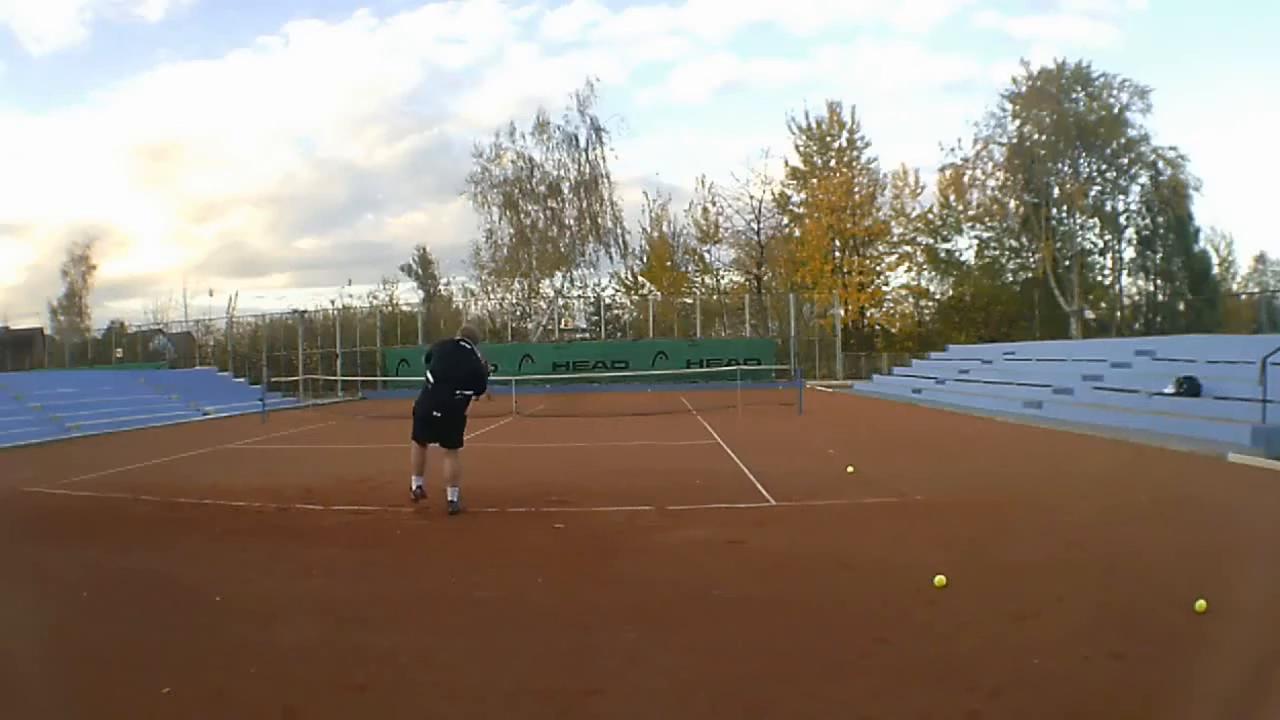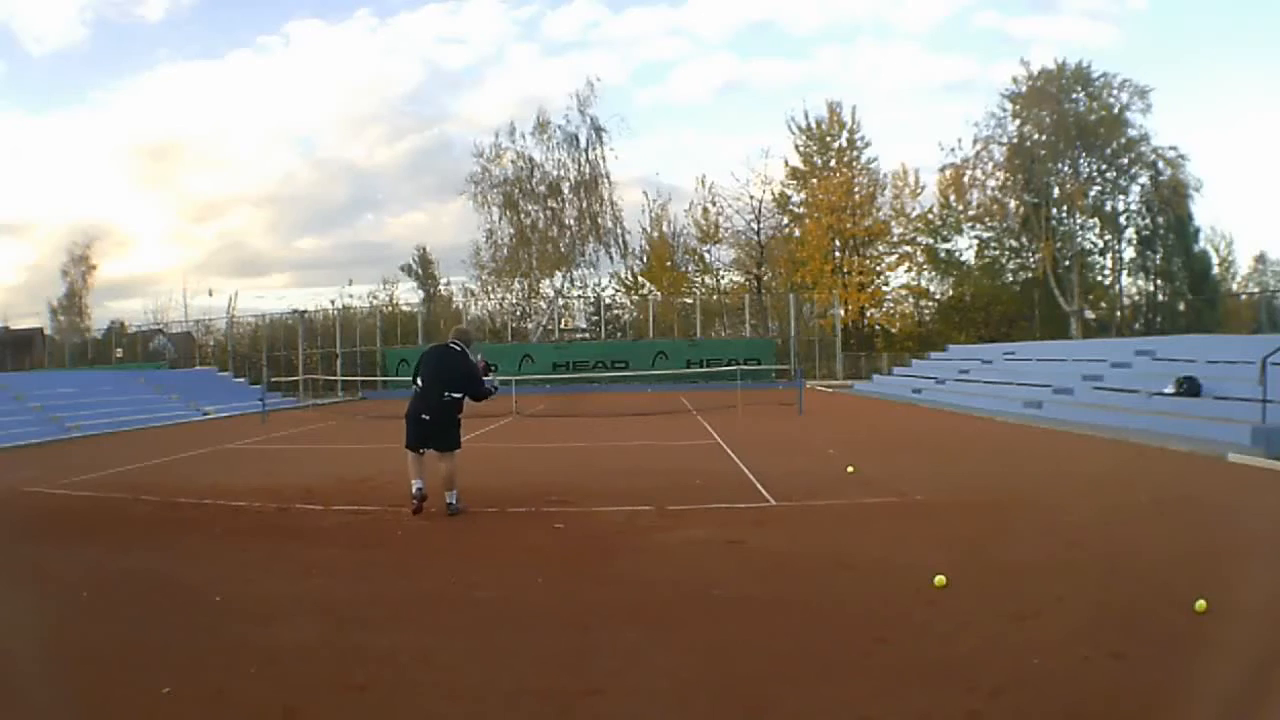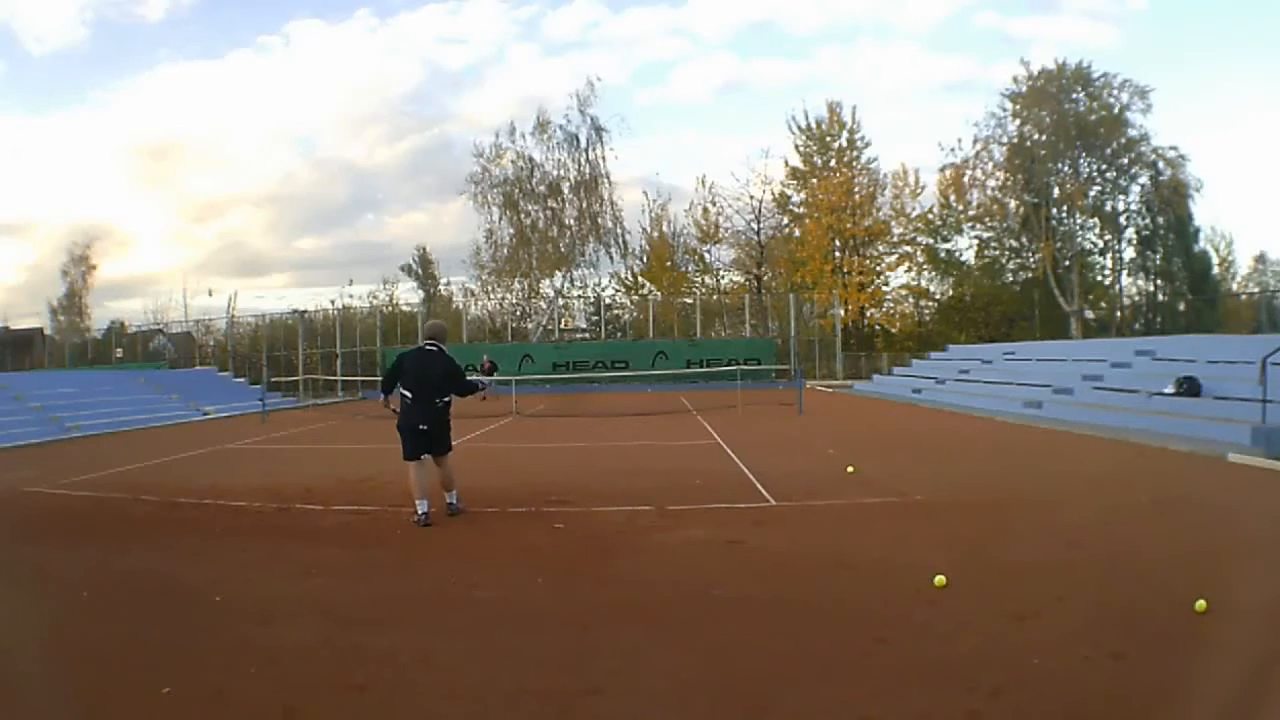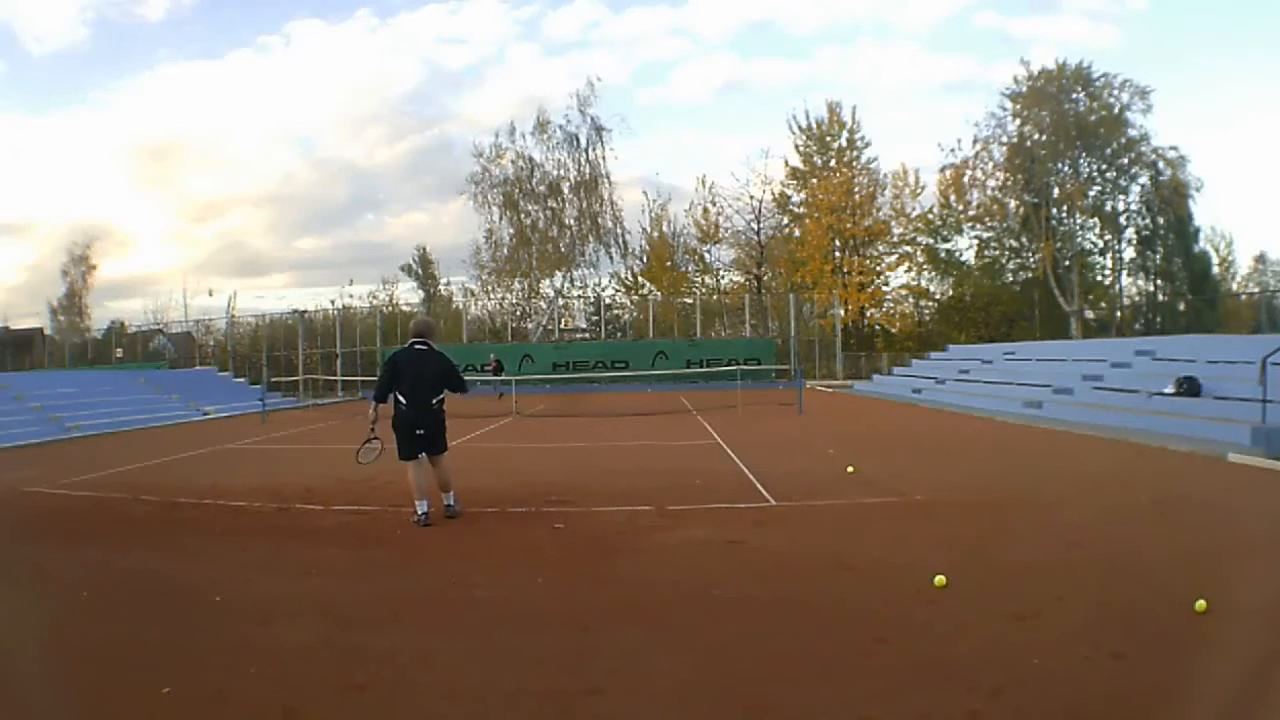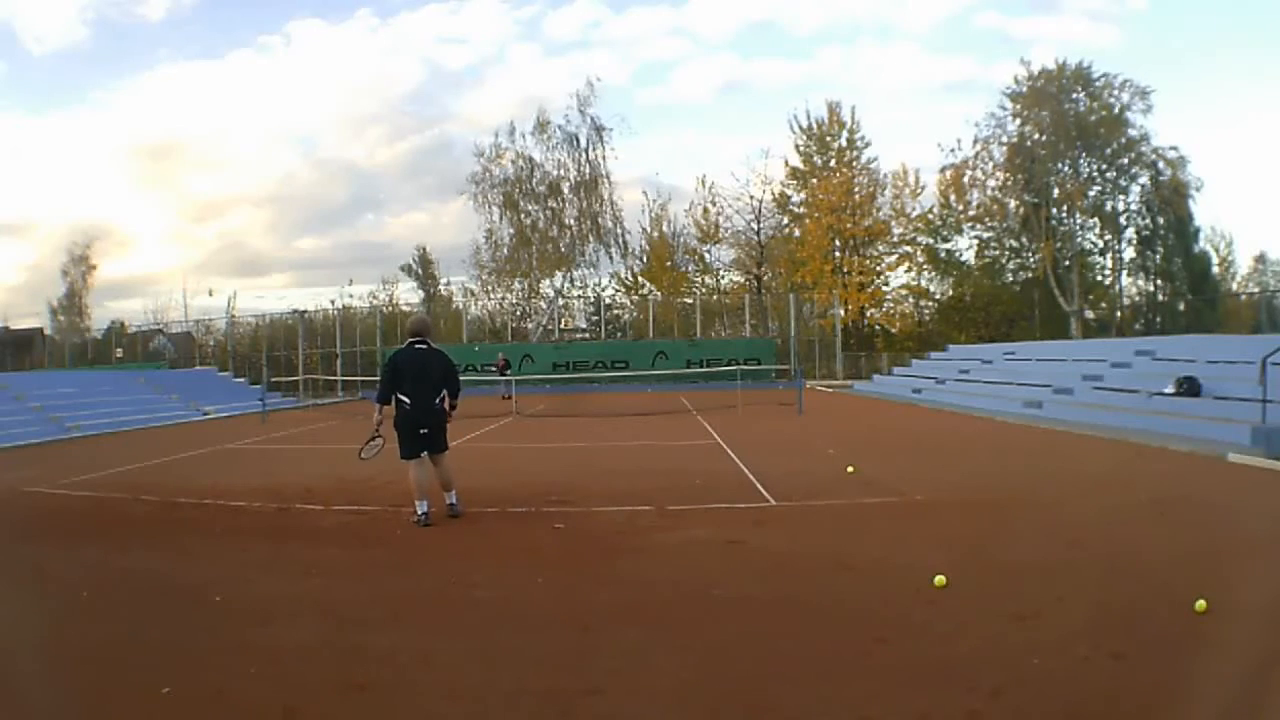
dt=0.3s
person 1, frame 1
left shoulder: (443, 347)
right shoulder: (476, 363)
left elbow: (428, 357)
right elbow: (479, 389)
right wrist: (484, 370)
left hip: (427, 405)
right hip: (453, 411)
left knee: (419, 444)
right knee: (451, 453)
left ankle: (417, 486)
right ankle: (453, 500)
person 1, frame 2
left shoulder: (432, 351)
right shoulder: (468, 365)
left elbow: (416, 373)
right elbow: (478, 394)
right wrist: (492, 389)
left hip: (418, 409)
right hip: (445, 414)
left knee: (415, 452)
right knee: (446, 457)
left ankle: (417, 490)
right ankle: (451, 502)
person 1, frame 3
left shoulder: (406, 357)
right shoulder: (448, 362)
left elbow: (389, 379)
right elbow: (462, 388)
left wrist: (385, 397)
right wrist: (479, 386)
left hip: (410, 419)
right hip: (437, 419)
left knee: (415, 464)
right knee: (442, 460)
left ankle: (422, 512)
right ankle: (452, 503)
person 1, frame 4
left shoulder: (397, 357)
right shoulder: (441, 359)
left elbow: (384, 385)
right elbow: (457, 384)
left wrist: (374, 408)
right wrist: (464, 388)
left hip: (406, 419)
right hip: (433, 418)
left knee: (414, 464)
right knee: (438, 461)
left ankle: (422, 512)
right ankle: (450, 504)
person 1, frame 5
left shoulder: (397, 357)
right shoulder: (441, 357)
left elbow: (386, 387)
right elbow: (453, 386)
left wrist: (378, 412)
right wrist: (451, 408)
left hip: (408, 418)
right hip: (434, 416)
left knee: (415, 463)
right knee: (440, 460)
left ankle: (422, 512)
right ankle: (452, 504)
